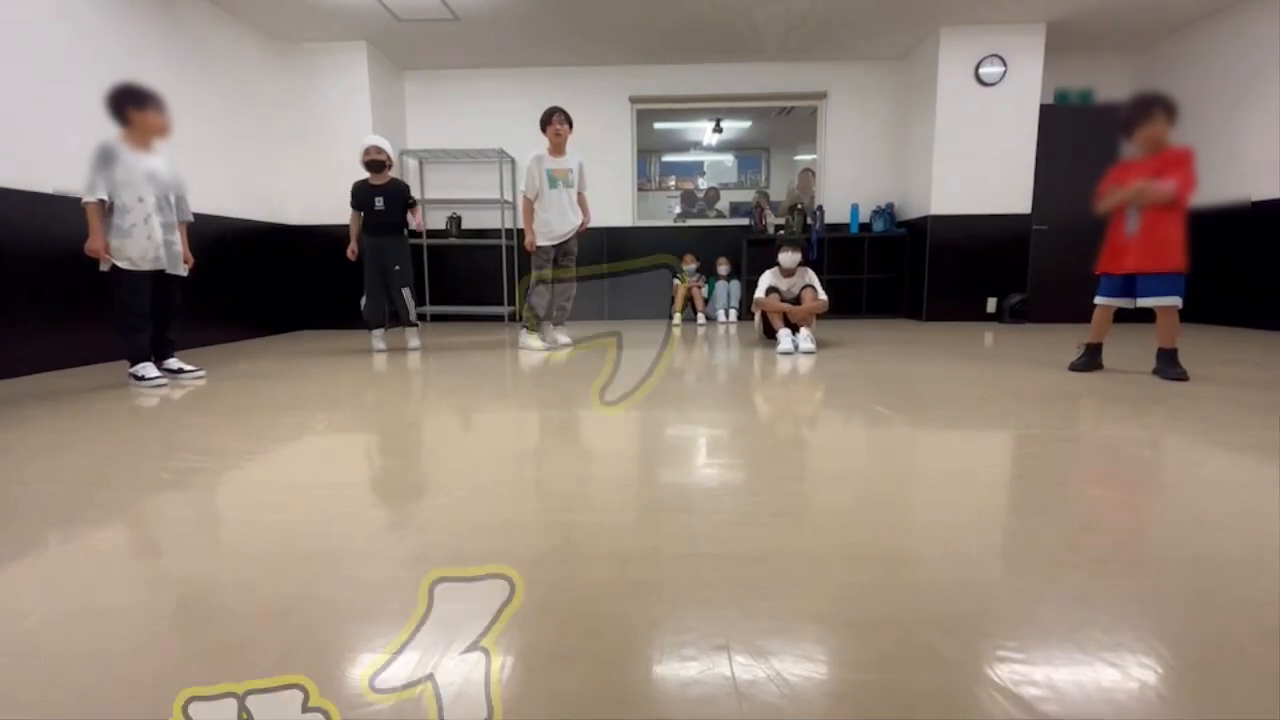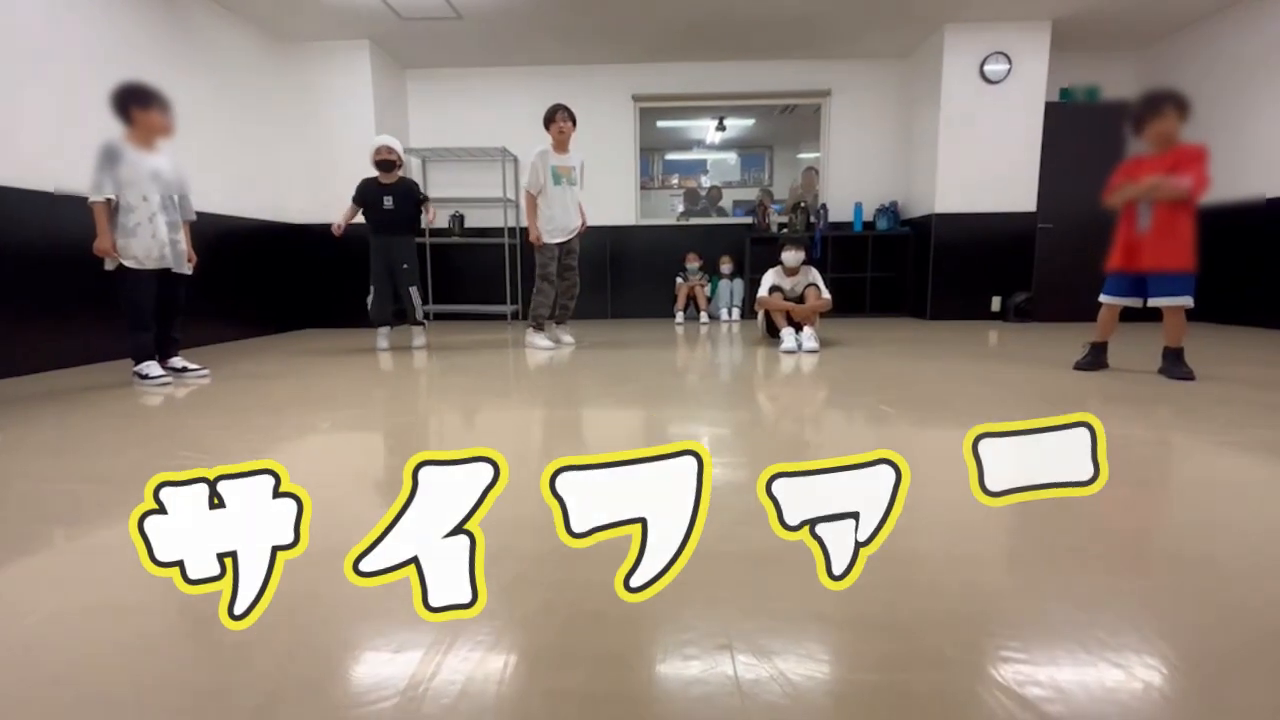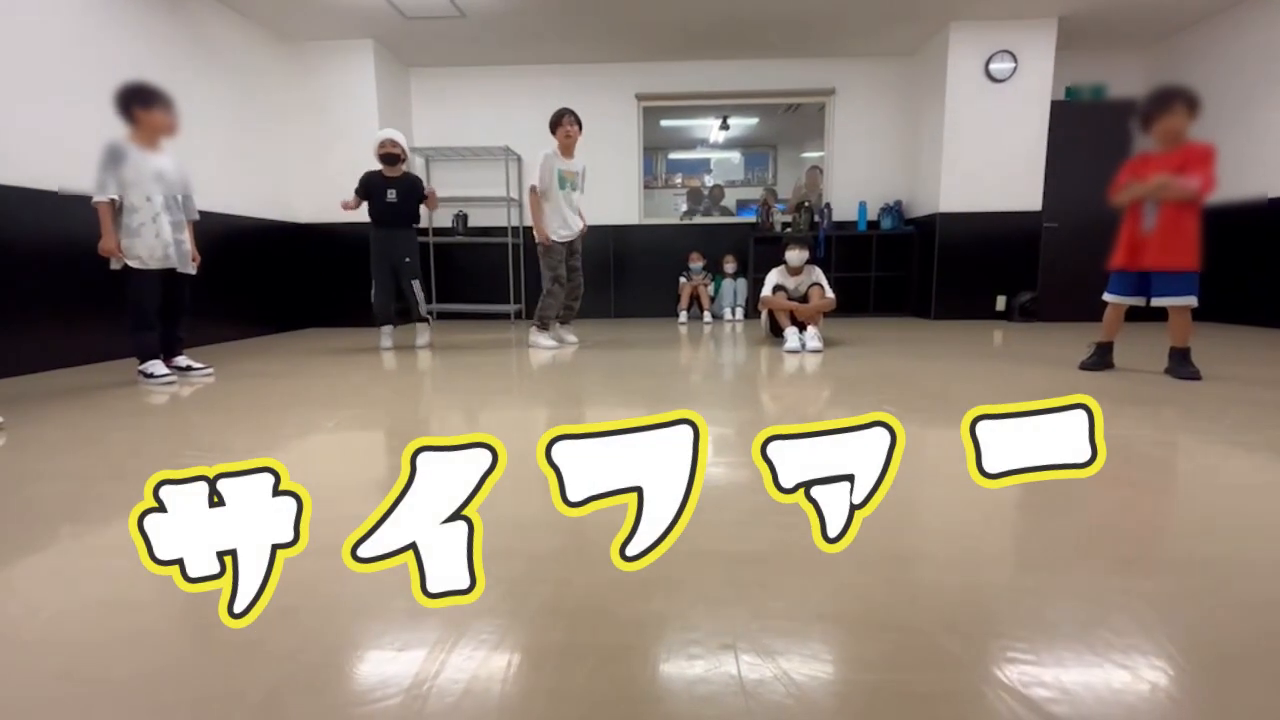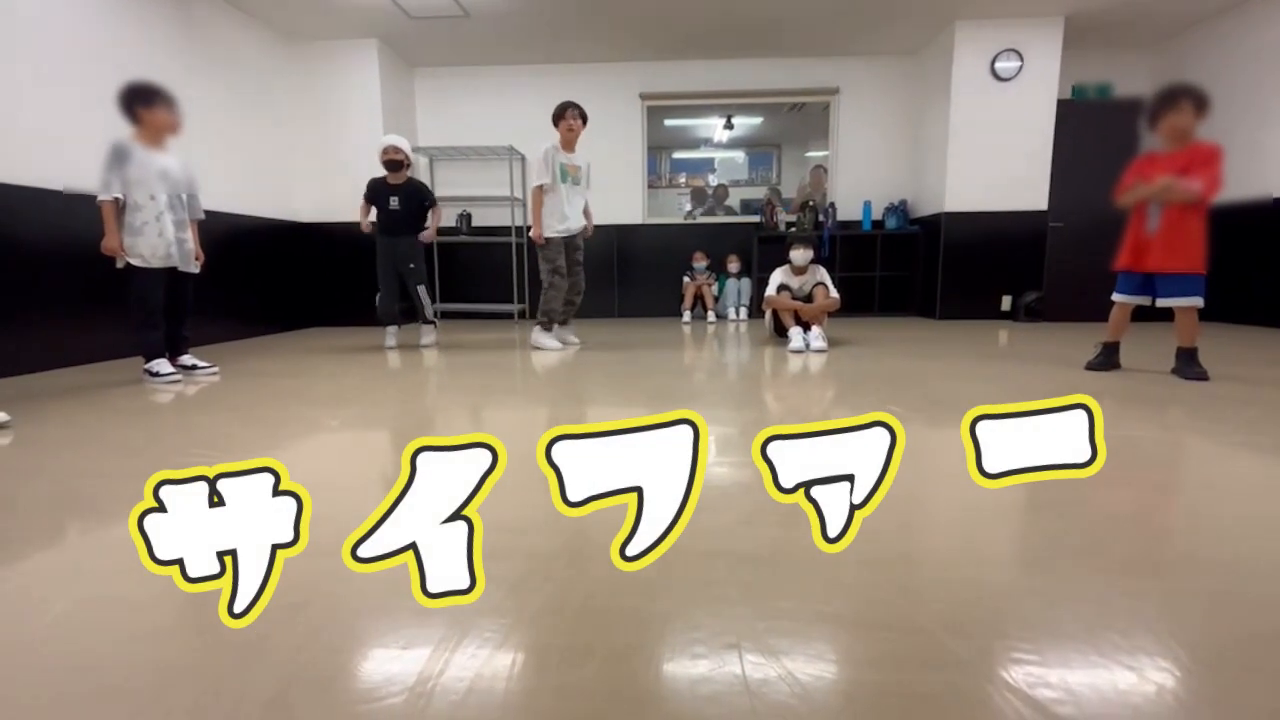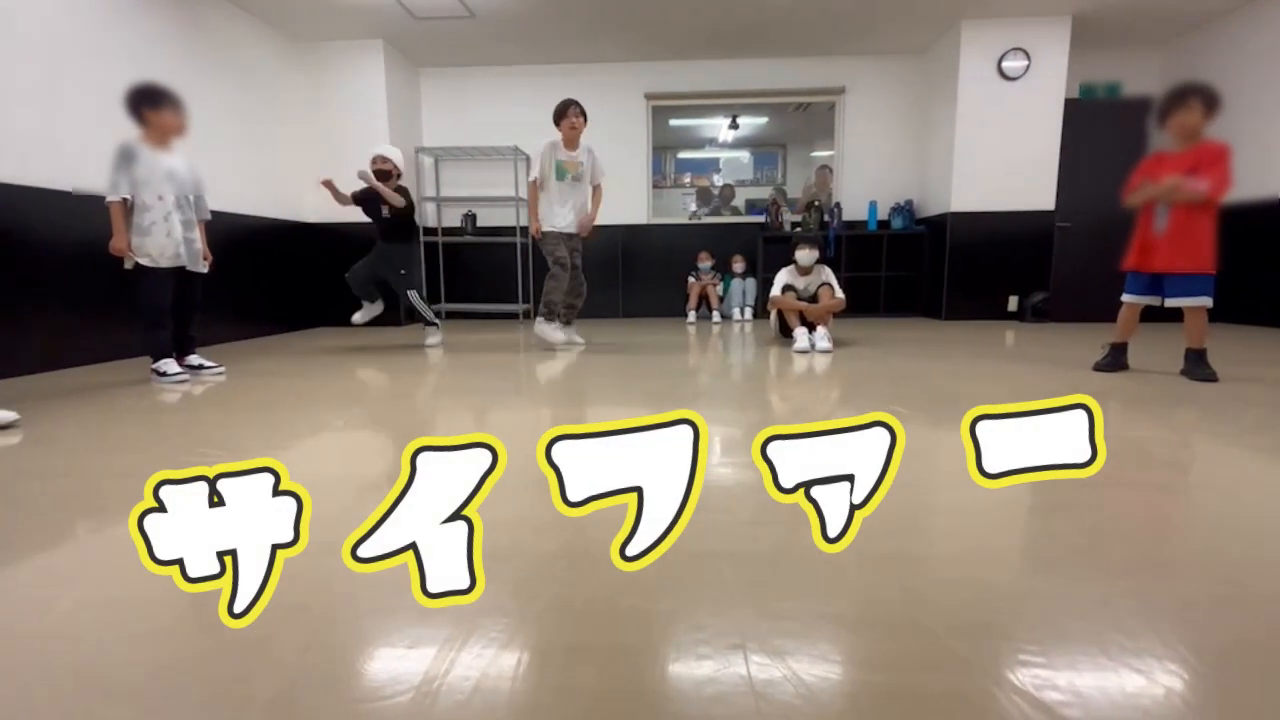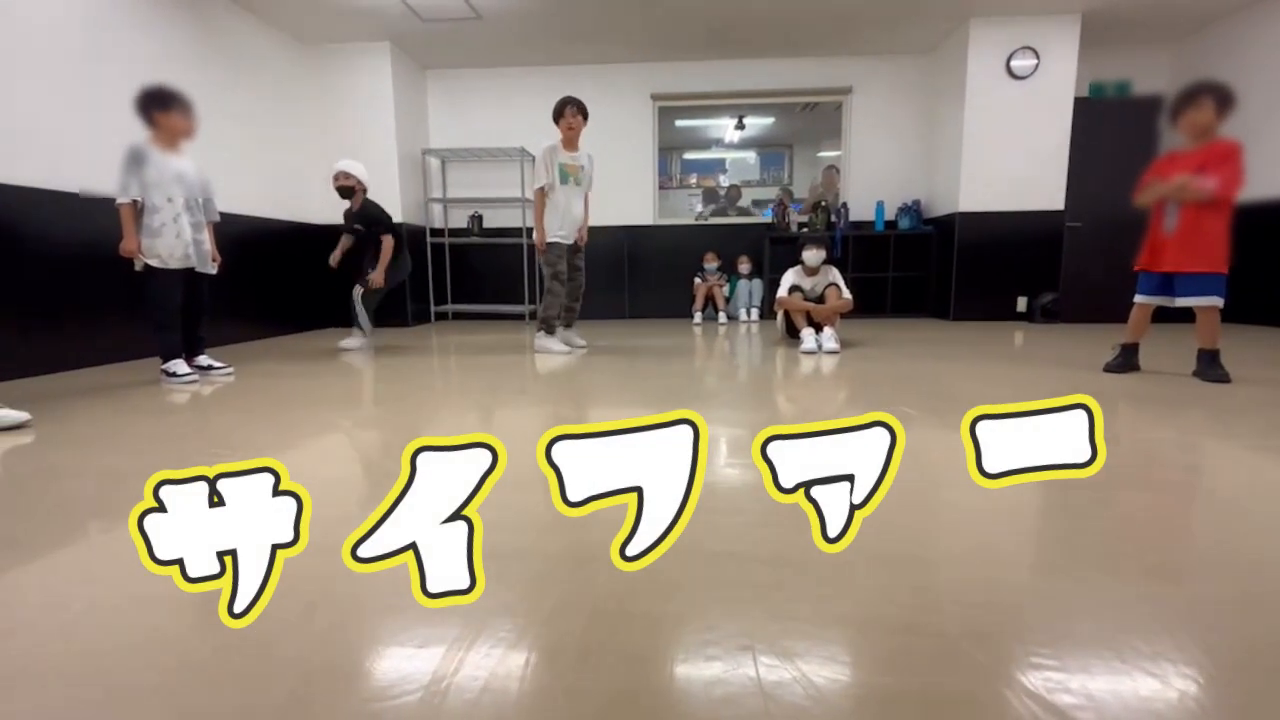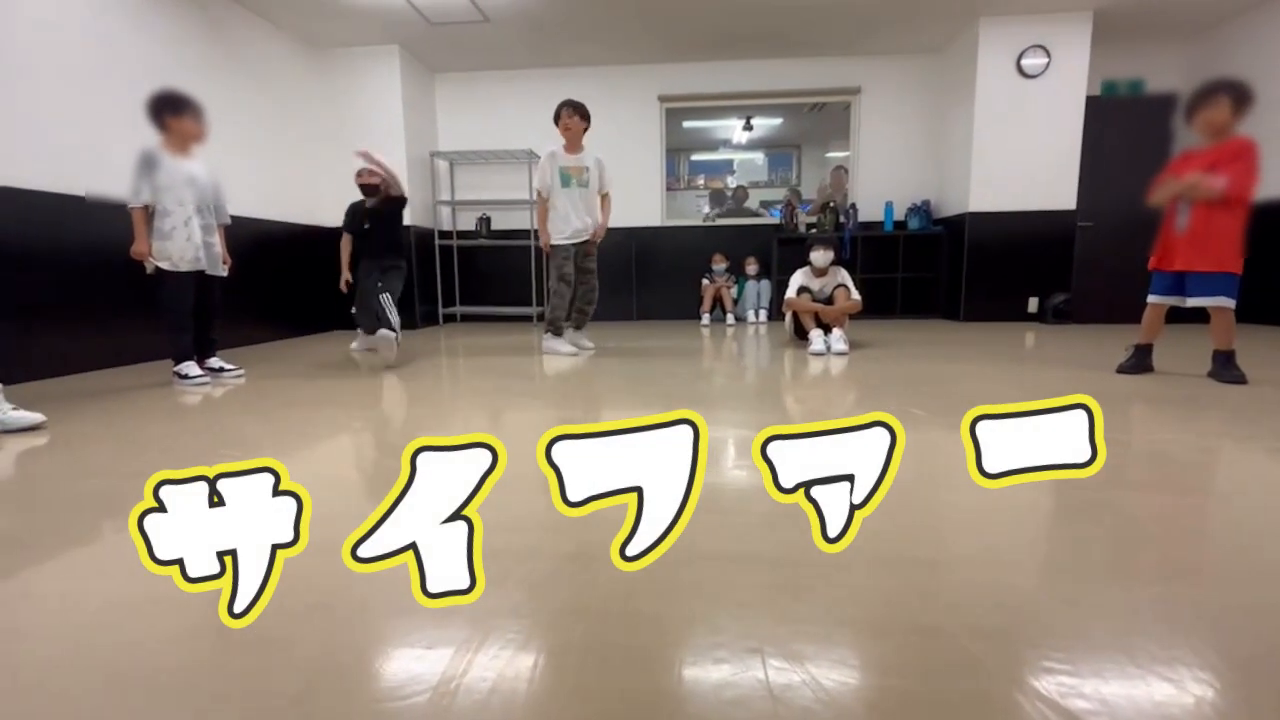
dt=0.3s
person 1, frame 1
left shoulder: (164, 164)
right shoulder: (111, 151)
left elbow: (179, 209)
right elbow: (95, 194)
left wrist: (184, 246)
right wrist: (96, 235)
left hip: (166, 252)
right hip: (128, 250)
left knee: (166, 308)
right knee: (135, 308)
left ankle: (165, 357)
right ankle: (140, 363)
person 1, frame 2
left shoulder: (167, 163)
right shoulder: (115, 151)
left elbow: (182, 208)
right elbow: (101, 195)
left wrist: (187, 245)
right wrist: (104, 235)
left hip: (170, 251)
right hip: (134, 251)
left knee: (170, 306)
right knee: (140, 307)
left ankle: (169, 357)
right ankle: (144, 362)
person 1, frame 3
left shoulder: (171, 163)
right shoulder: (119, 151)
left elbow: (185, 208)
right elbow: (106, 195)
left wrist: (191, 245)
right wrist: (108, 235)
left hip: (175, 251)
right hip: (139, 250)
left knee: (176, 305)
right knee: (145, 306)
left ankle: (174, 355)
right ankle: (148, 360)
person 1, frame 4
left shoulder: (177, 163)
right shoulder: (124, 151)
left elbow: (191, 208)
right elbow: (110, 194)
left wrist: (195, 244)
right wrist: (111, 233)
left hip: (179, 250)
right hip: (143, 249)
left knee: (180, 304)
right knee: (149, 304)
left ankle: (179, 354)
right ankle: (154, 359)
person 1, frame 5
left shoulder: (182, 163)
right shoulder: (131, 151)
left elbow: (197, 208)
right elbow: (118, 195)
left wrist: (203, 244)
right wrist: (119, 234)
left hip: (186, 250)
right hip: (151, 249)
left knee: (188, 304)
right knee: (157, 305)
left ankle: (186, 353)
right ankle: (161, 358)
person 1, frame 6
left shoulder: (191, 165)
right shoulder: (141, 154)
left elbow: (206, 209)
right elbow: (128, 197)
left wrist: (212, 246)
right wrist: (130, 236)
left hip: (195, 251)
right hip: (160, 251)
left knee: (197, 305)
right knee: (167, 305)
left ankle: (196, 354)
right ankle: (171, 359)
person 1, frame 7
left shoulder: (202, 168)
right shoulder: (153, 158)
left elbow: (217, 213)
right elbow: (140, 202)
left wrist: (222, 248)
right wrist: (141, 239)
left hip: (206, 254)
right hip: (172, 253)
left knee: (208, 307)
right knee: (179, 307)
left ankle: (207, 356)
right ankle: (184, 361)
person 2, frame 1
left shoulder: (1180, 157)
right shoulder: (1121, 169)
left elbow: (1169, 192)
right elbow: (1102, 204)
left wrist: (1127, 195)
right wrist: (1136, 190)
left hip: (1161, 252)
right hip: (1120, 251)
left knee: (1166, 306)
right knee: (1104, 304)
left ankle: (1167, 358)
right ankle: (1092, 353)
person 2, frame 2
left shoulder: (1192, 155)
right shoulder: (1131, 165)
left elbow: (1183, 188)
right elbow: (1112, 199)
left wrist: (1136, 192)
right wrist: (1147, 185)
left hip: (1170, 249)
right hip: (1129, 249)
left knee: (1174, 305)
right knee: (1111, 302)
left ankle: (1173, 358)
right ankle: (1097, 352)
person 2, frame 3
left shoulder: (1200, 154)
right shoulder: (1137, 162)
left elbow: (1190, 189)
right elbow: (1118, 197)
left wrist: (1143, 190)
right wrist: (1153, 185)
left hip: (1175, 250)
right hip: (1133, 247)
left knee: (1179, 305)
right knee: (1116, 302)
left ankle: (1179, 358)
right ankle: (1103, 352)
person 2, frame 4
left shoulder: (1206, 154)
right shoulder: (1144, 162)
left elbow: (1195, 191)
right elbow: (1123, 198)
left wrist: (1148, 192)
right wrist: (1158, 186)
left hip: (1181, 249)
right hip: (1139, 247)
left knee: (1185, 305)
right knee: (1123, 301)
left ankle: (1187, 358)
right ankle: (1109, 352)
person 2, frame 5
left shoulder: (1215, 153)
right shoulder: (1153, 161)
left elbow: (1203, 191)
right elbow: (1131, 198)
left wrist: (1155, 191)
right wrist: (1165, 186)
left hip: (1190, 250)
right hip: (1148, 247)
left knee: (1195, 305)
right knee: (1131, 301)
left ankle: (1196, 359)
right ankle: (1116, 353)
person 2, frame 6
left shoulder: (1228, 151)
right shoulder: (1167, 161)
left elbow: (1213, 190)
right elbow: (1142, 197)
left wrist: (1168, 190)
right wrist: (1176, 185)
left hip: (1203, 249)
right hip: (1160, 246)
left knee: (1207, 305)
right knee: (1144, 302)
left ankle: (1209, 359)
right ankle: (1128, 354)
person 2, frame 7
left shoulder: (1242, 149)
right shoulder: (1184, 159)
left elbow: (1224, 188)
right elbow: (1155, 196)
left wrist: (1181, 187)
right wrist: (1188, 184)
left hip: (1216, 249)
right hip: (1174, 246)
left knee: (1220, 305)
right knee: (1156, 302)
left ankle: (1224, 361)
right ankle: (1141, 355)
person 3, frame 1
left shoulder: (576, 162)
right shoulder: (537, 161)
right elbow: (528, 199)
left wrist: (586, 213)
right wrist: (528, 232)
left hip: (569, 233)
right hip: (543, 235)
left knee: (567, 282)
right knee: (541, 282)
left ankle: (557, 327)
right ankle: (529, 331)
person 3, frame 2
left shoulder: (577, 160)
right shoulder: (541, 157)
right elbow: (530, 194)
left wrist: (581, 215)
right wrist: (532, 227)
left hip: (571, 231)
right hip: (547, 232)
left knee: (570, 280)
right knee: (546, 279)
left ankle: (560, 326)
right ankle: (535, 330)
person 3, frame 3
left shoulder: (579, 165)
right shoulder: (548, 158)
right elbow: (534, 193)
left wrist: (581, 219)
right wrist: (539, 227)
left hip: (573, 233)
right hip: (551, 234)
left knee: (575, 281)
right knee: (556, 281)
left ankle: (563, 326)
right ankle: (539, 330)
person 3, frame 4
left shoulder: (583, 160)
right shoulder: (550, 152)
right elbow: (538, 190)
left wrist: (589, 219)
right wrist: (536, 225)
left hip: (575, 229)
right hip: (551, 230)
left knee: (576, 279)
right knee: (556, 276)
left ankle: (562, 326)
right ankle: (542, 330)
person 3, frame 5
left shoulder: (589, 153)
right shoulder: (550, 149)
left elbow: (597, 187)
right elbow: (534, 185)
left wrist: (591, 215)
right wrist: (533, 219)
left hip: (573, 227)
right hip: (549, 225)
left knee: (577, 280)
right knee: (561, 267)
left ankle: (566, 324)
right ankle: (546, 319)
person 3, frame 6
left shoulder: (587, 158)
right shoulder: (549, 153)
right elbow: (539, 193)
left wrist: (585, 226)
right wrist: (539, 229)
left hip: (575, 233)
right hip: (552, 233)
left knee: (576, 283)
right knee: (557, 280)
left ankle: (565, 329)
right ankle: (545, 334)
person 3, frame 7
left shoulder: (594, 160)
right shoulder: (551, 158)
left elbow: (605, 195)
right elbow: (542, 197)
left wrist: (603, 223)
right wrist: (543, 231)
left hip: (587, 235)
right hip: (560, 235)
left knee: (589, 285)
right knee: (563, 282)
left ankle: (575, 331)
right ankle: (552, 336)
person 4, frame 1
left shoulder: (400, 187)
right shoulder: (359, 188)
left elbow: (414, 209)
right elbow: (356, 214)
left wrist: (418, 220)
right wrist: (353, 241)
left hip: (396, 243)
right hip: (372, 244)
left knee: (402, 288)
right knee: (373, 291)
left ankle: (411, 331)
right ankle: (377, 333)
person 4, frame 2
left shoulder: (408, 186)
right shoulder: (366, 186)
left elbow: (425, 204)
right elbow: (354, 207)
left wrist: (430, 214)
right wrist: (342, 222)
left hip: (403, 242)
right hip: (378, 243)
left knee: (410, 287)
right knee: (378, 290)
left ankle: (418, 330)
right ankle: (383, 331)
person 4, frame 3
left shoulder: (412, 181)
right shoulder: (370, 179)
left elbow: (432, 206)
right elbow: (357, 200)
left wrist: (432, 196)
right wrist: (348, 204)
left hip: (405, 236)
right hip: (380, 237)
left knee: (412, 282)
right knee: (381, 286)
left ankle: (422, 327)
right ankle: (386, 330)
person 4, frame 4
left shoulder: (416, 187)
right shoulder: (375, 185)
left elbow: (435, 209)
right elbow: (366, 203)
left wrist: (432, 228)
right wrist: (364, 219)
left hip: (410, 243)
right hip: (385, 244)
left knee: (418, 287)
right knee: (386, 291)
left ankle: (429, 328)
right ankle: (391, 329)
person 4, frame 5
left shoulder: (402, 192)
right shoulder: (368, 193)
left elbow: (398, 202)
right elbow: (345, 201)
left wrist: (375, 184)
right wrist: (332, 188)
left hip: (406, 249)
right hip: (383, 247)
left knee: (411, 292)
right knee: (355, 276)
left ankle: (433, 328)
right ankle: (372, 304)
person 4, frame 6
left shoulder: (372, 212)
right shoulder: (349, 214)
left elbow: (389, 240)
right elbow: (349, 234)
left wrist: (380, 271)
right wrist: (338, 251)
left hip: (396, 260)
right hip: (377, 260)
left knee: (359, 291)
right knee: (361, 294)
left ankle: (362, 333)
right ankle: (361, 333)
person 4, frame 7
left shoulder: (392, 203)
right shoulder: (354, 210)
left elbow: (397, 187)
right elbow: (347, 239)
left wrist: (377, 162)
right wrist: (345, 270)
left hip: (392, 267)
right hip: (367, 267)
left knee: (384, 297)
right knee: (362, 308)
left ankle: (390, 337)
right ankle: (367, 336)
